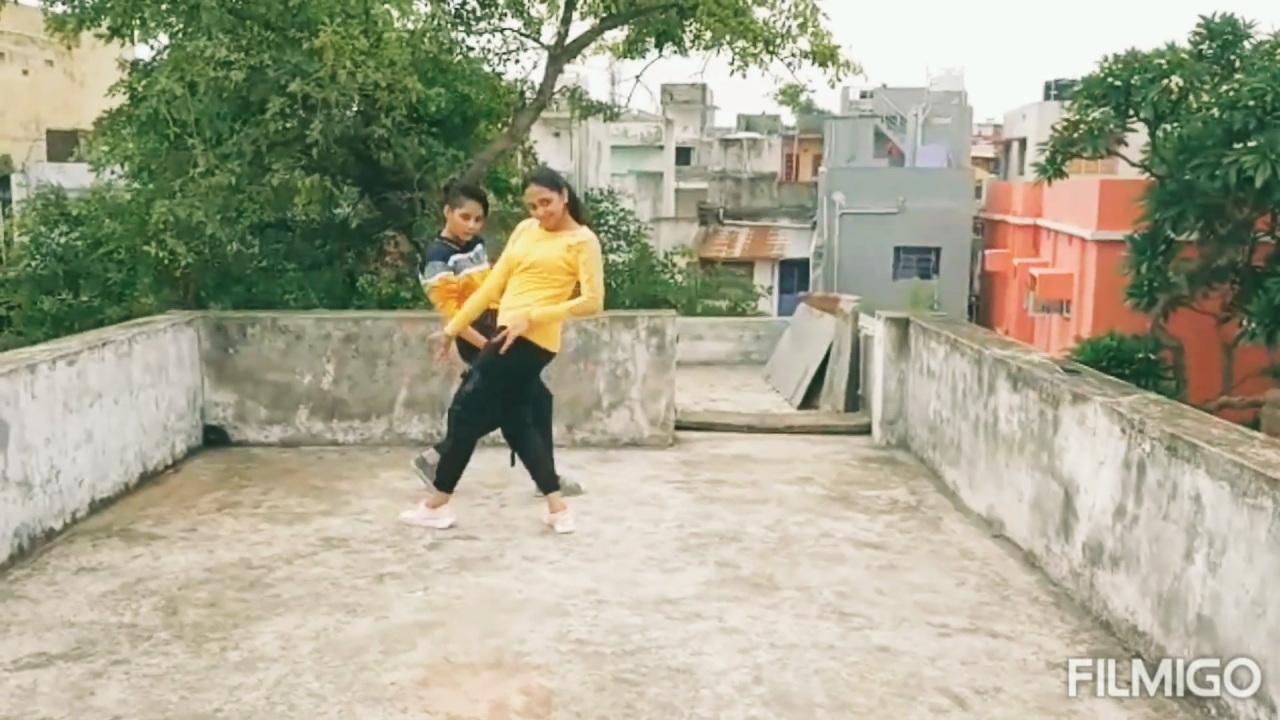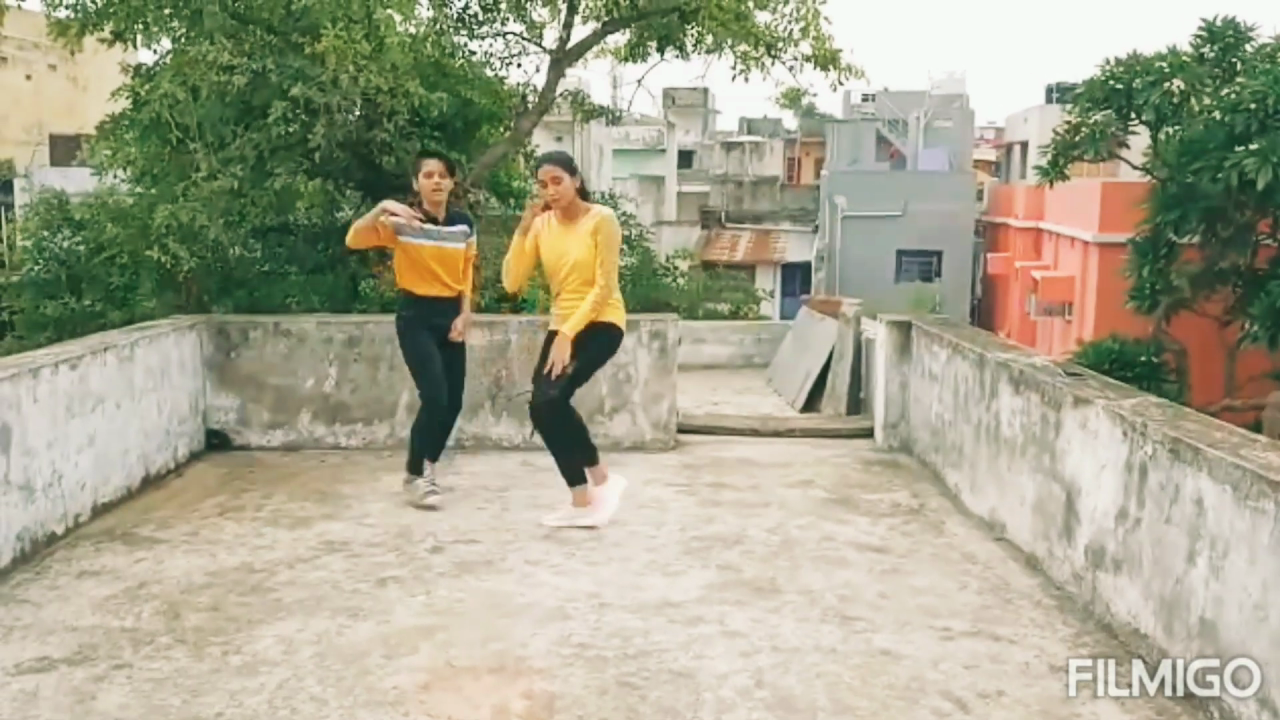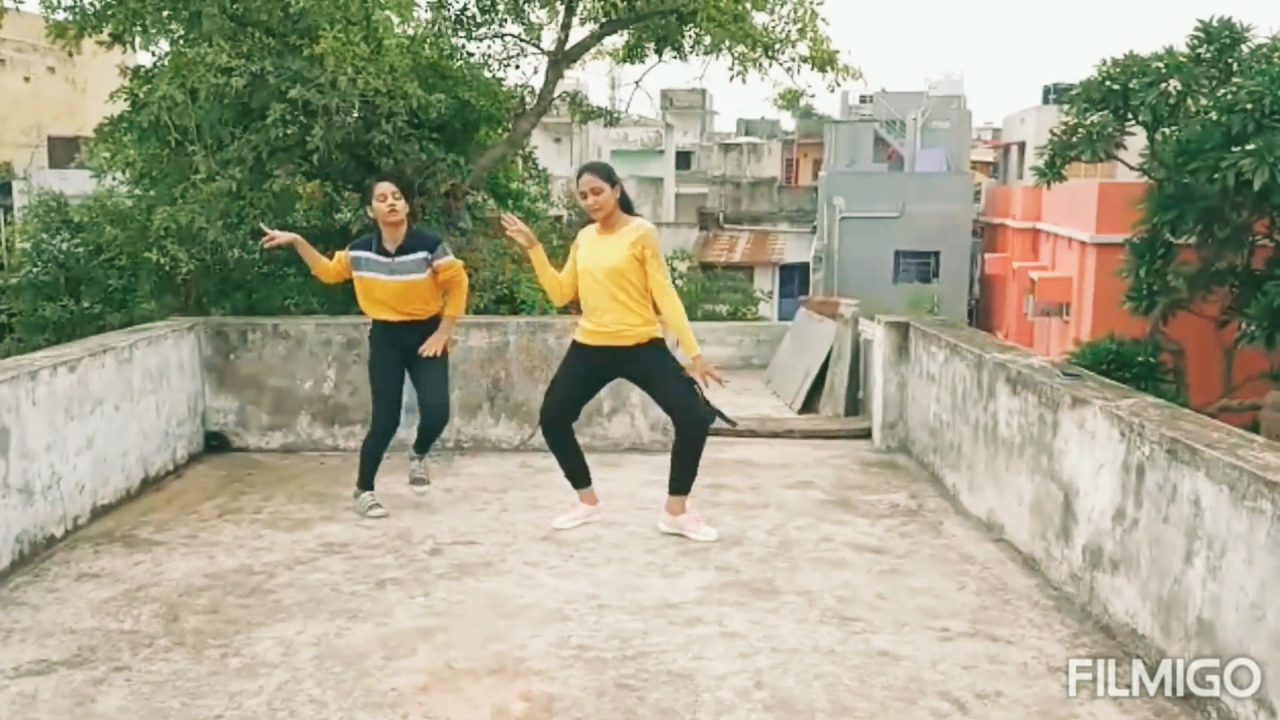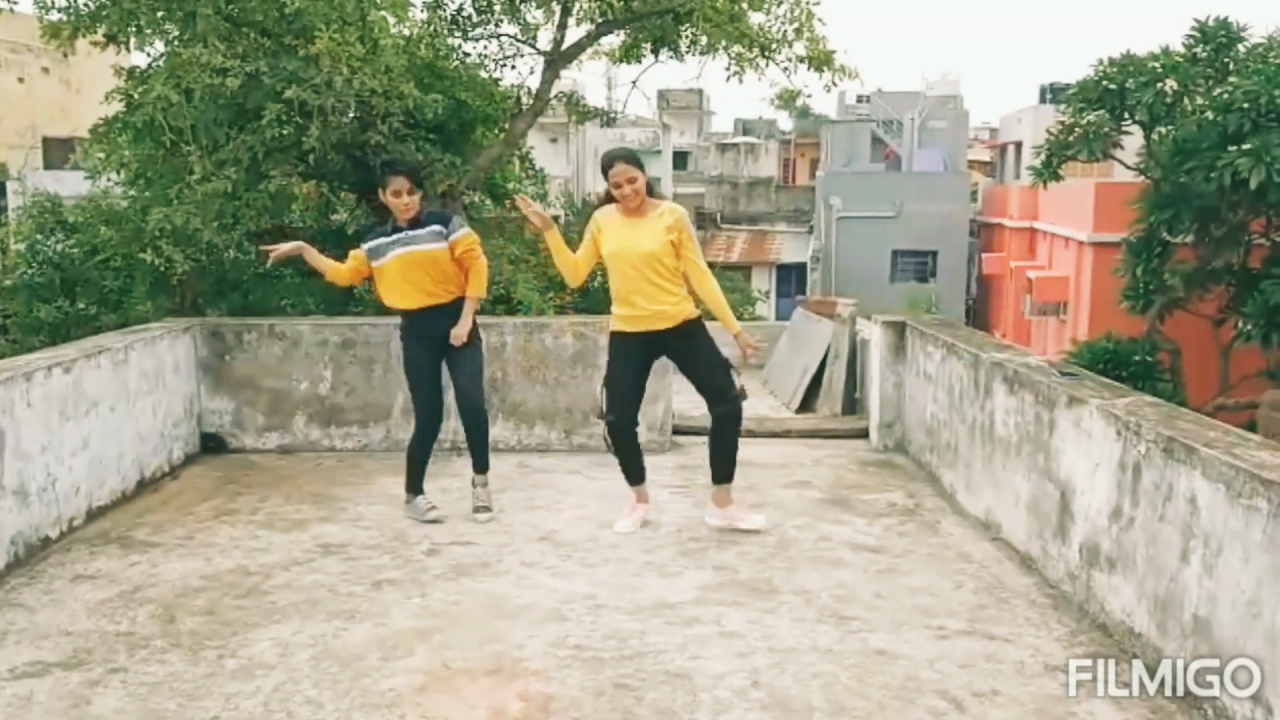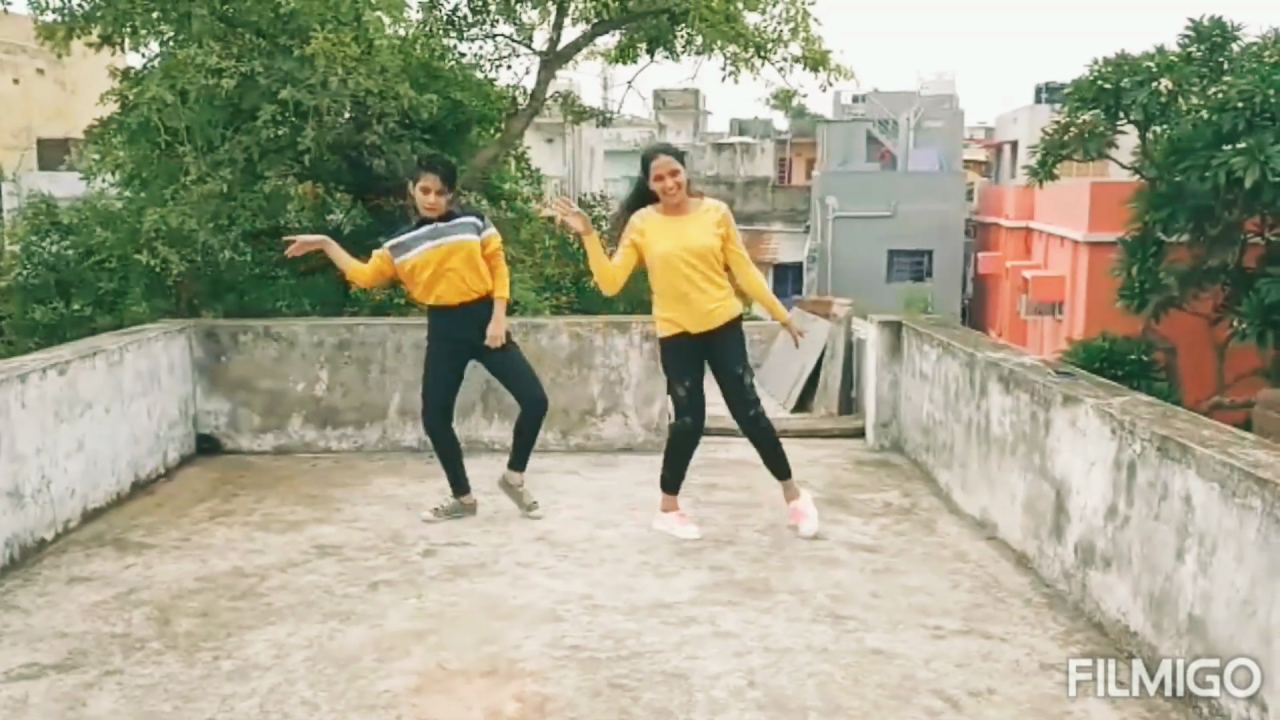
dt=0.4s
person 1, frame 1
left shoulder: (583, 240)
right shoulder: (525, 230)
left elbow: (592, 301)
right elbow: (494, 283)
left wrist: (531, 316)
right wrist: (454, 325)
left hip: (530, 339)
right hip: (512, 337)
left knee: (466, 411)
right knee: (515, 420)
left ankle: (438, 504)
right ankle: (557, 505)
person 1, frame 2
left shoulder: (602, 221)
right shoulder: (539, 225)
left elbow: (605, 287)
right elbow: (512, 283)
left wrist: (566, 334)
right wrist: (523, 232)
left hip: (600, 324)
right hip: (561, 326)
left knee: (547, 400)
right knee: (544, 410)
left ankle: (600, 477)
right ankle: (582, 501)
person 1, frame 3
left shoulder: (641, 233)
right shoulder: (584, 238)
left elbow: (663, 295)
right elbow: (561, 294)
left wrist: (693, 353)
right wrist: (533, 248)
left hip: (641, 344)
right hip: (590, 346)
left knee: (695, 417)
right knee: (553, 421)
left ankle: (676, 512)
right ankle: (587, 501)
person 1, frame 4
left shoulder: (673, 216)
right shoulder: (602, 220)
left elbow: (699, 275)
right elbow: (575, 276)
left wrist: (735, 328)
right wrist: (549, 230)
left hip: (680, 325)
right hip: (629, 332)
left knee: (727, 404)
right knee: (619, 418)
left ankle: (722, 504)
right ankle: (641, 500)
person 1, frame 5
left shoulder: (715, 212)
right shoulder: (640, 223)
left elbow: (743, 269)
right elbow: (610, 284)
left wrist: (782, 316)
right wrist: (588, 235)
left hip: (723, 325)
right hip: (676, 333)
left knee: (749, 413)
right knee: (689, 422)
left ankle: (793, 495)
right ankle: (669, 509)
person 2, frame 1
left shoulder: (475, 243)
right shoulder: (438, 257)
right elbow: (449, 313)
right wrist: (486, 343)
left hip: (494, 330)
right hip: (478, 338)
right knee: (537, 399)
person 2, frame 2
left shoulder: (463, 223)
right shoulder: (402, 221)
right elbow: (356, 239)
left wrist: (465, 312)
right wrist: (384, 208)
left hip: (452, 315)
right hip: (416, 317)
left knee: (453, 401)
right knee: (436, 398)
left ankle: (427, 465)
right ankle: (413, 477)
person 2, frame 3
left shoulder: (429, 244)
right shoulder: (360, 250)
left elbow: (457, 284)
right elbow: (330, 272)
left wrist: (443, 334)
right wrist: (297, 241)
left hip: (426, 335)
right hip: (385, 337)
left knee: (437, 413)
right knee: (386, 419)
left ankle: (418, 456)
right ankle: (364, 490)
person 2, frame 4
left shoulder: (444, 224)
right shoulder: (377, 243)
left elbow: (476, 265)
right elbow: (344, 274)
left wrist: (467, 319)
right wrist: (302, 249)
left hip: (455, 322)
right hip: (416, 331)
left knee: (472, 401)
right knee: (428, 416)
left ankle: (481, 481)
right ankle: (415, 495)
person 2, frame 5
left shoulder: (472, 221)
right shoulder: (401, 242)
left elbow: (498, 267)
right elbow: (367, 275)
left wrist: (499, 318)
right wrist: (325, 244)
left hip: (484, 321)
right hip: (444, 332)
left knee: (535, 401)
right knee: (435, 419)
left ankle: (514, 477)
right ankle: (462, 496)
